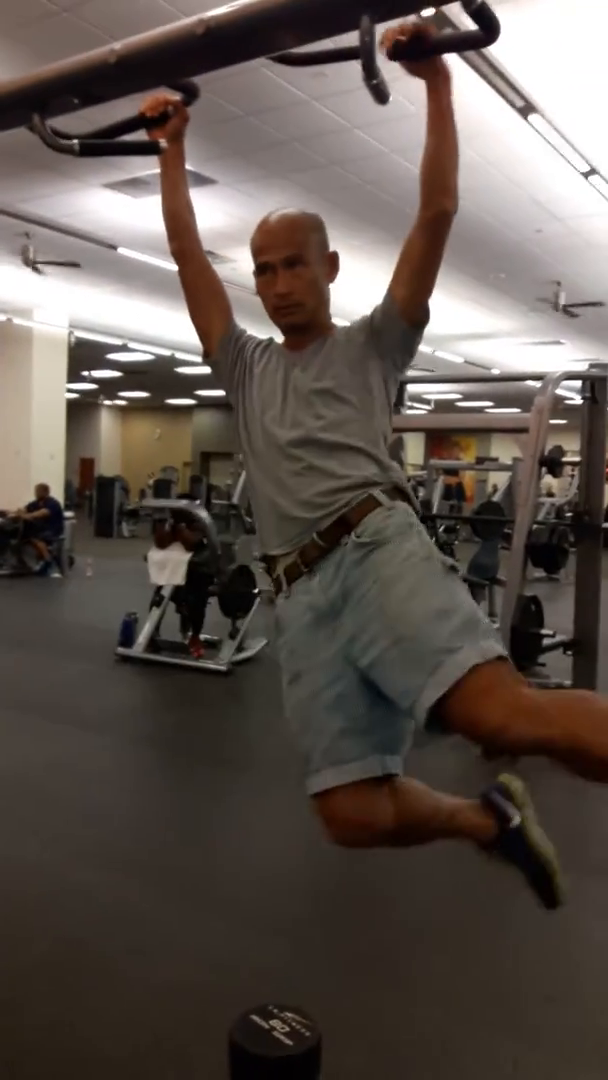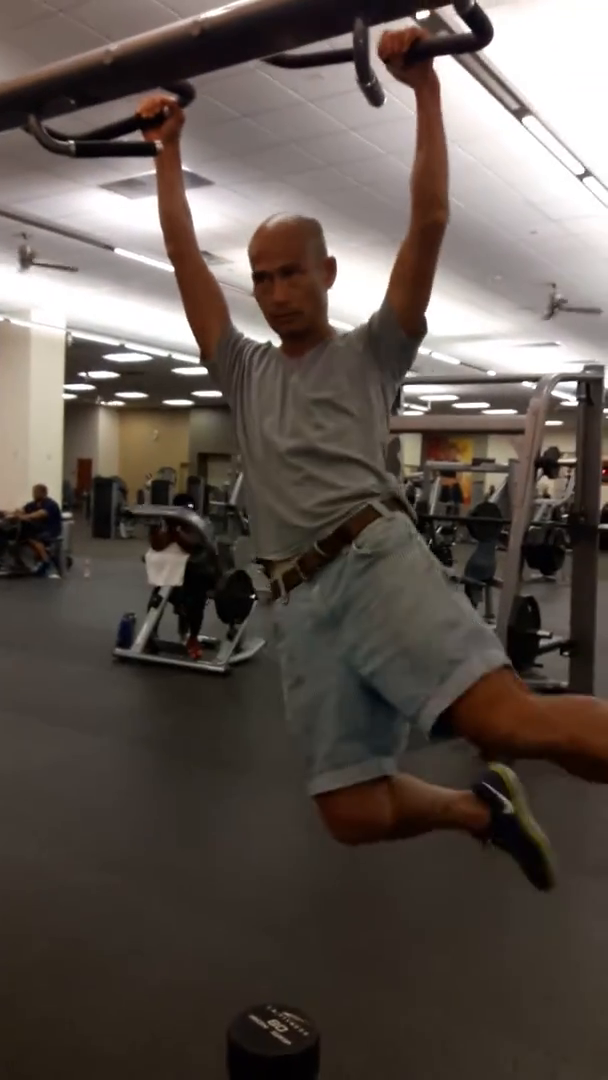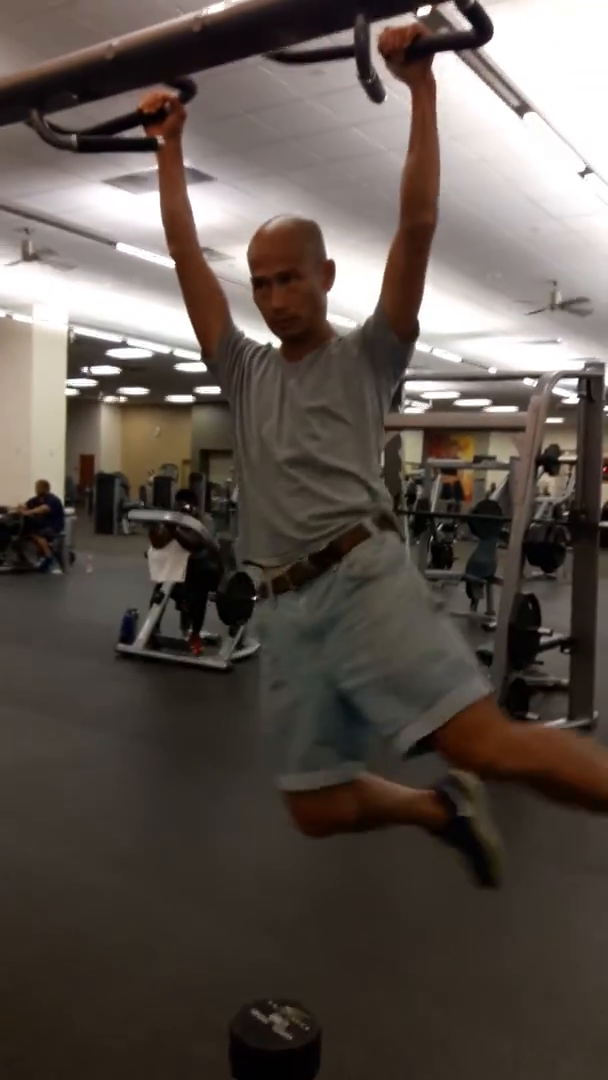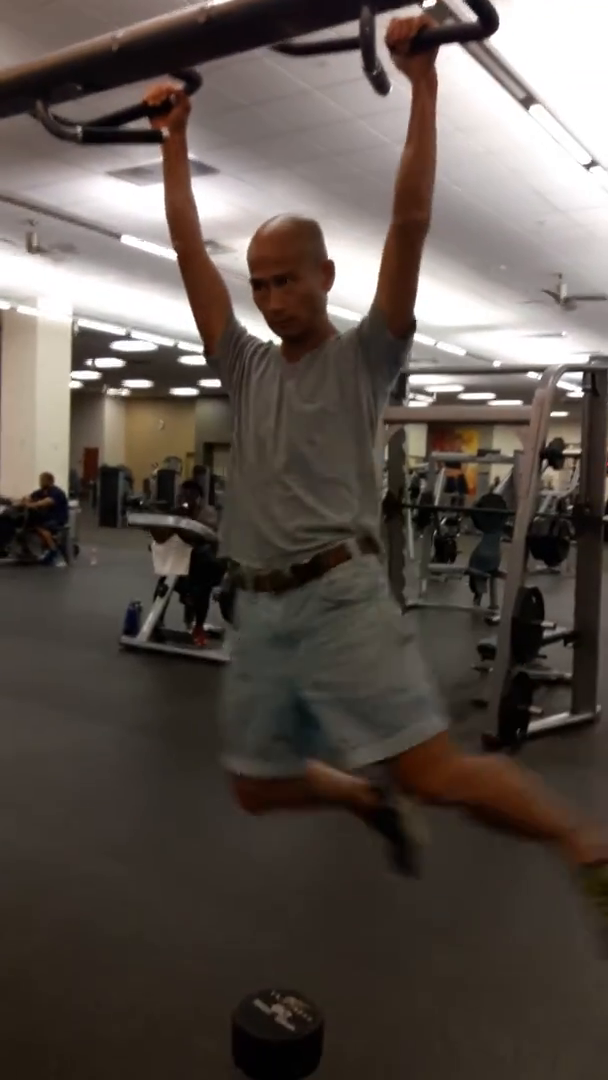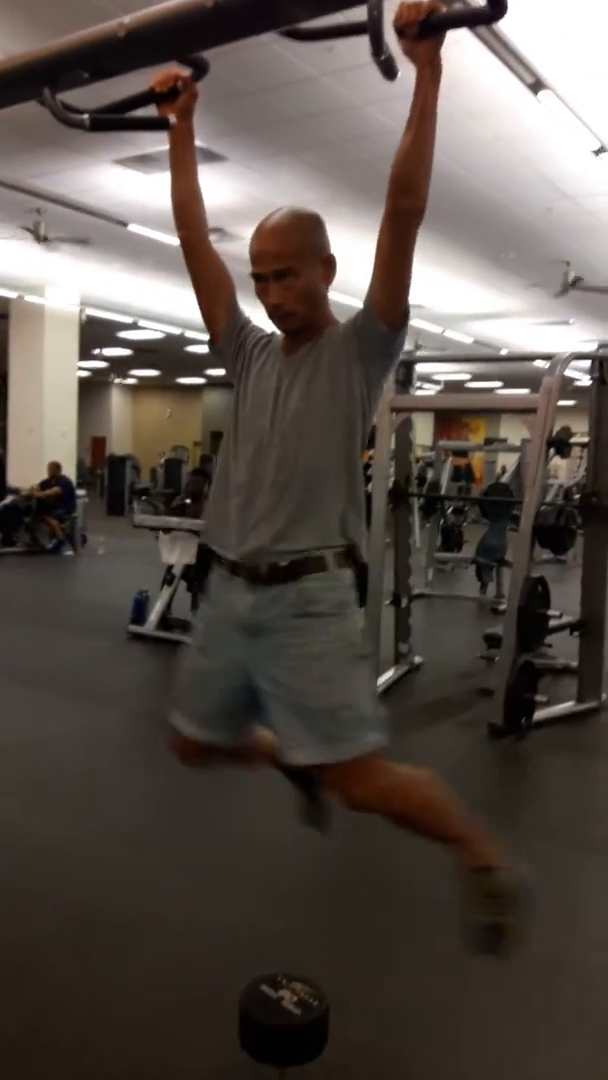
dt=0.1s
person 1, frame 1
left shoulder: (372, 346)
right shoulder: (246, 364)
left elbow: (436, 216)
right elbow: (188, 253)
left wrist: (434, 85)
right wrist: (171, 149)
left hip: (375, 551)
right hip: (302, 594)
left knee: (503, 709)
right knee: (353, 814)
right ankle: (489, 819)
person 1, frame 2
left shoulder: (371, 352)
right shoulder: (244, 368)
left elbow: (429, 223)
right elbow: (184, 254)
left wrist: (424, 90)
right wrist: (166, 149)
left hip: (375, 559)
right hip: (302, 601)
left knee: (508, 717)
right knee: (353, 814)
right ankle: (482, 807)
person 1, frame 3
left shoulder: (368, 356)
right shoulder: (245, 370)
left elbow: (418, 224)
right elbow: (185, 255)
left wrist: (420, 90)
right wrist: (170, 147)
left hip: (361, 577)
right hip: (288, 602)
left knee: (482, 733)
right knee: (320, 807)
right ankle: (443, 804)
person 1, frame 4
left shoulder: (365, 355)
right shoulder: (246, 365)
left elbow: (410, 222)
right elbow: (189, 250)
left wrist: (421, 85)
right wrist: (175, 140)
left hip: (339, 597)
right hip: (263, 608)
left knee: (433, 770)
right knee: (257, 788)
right ankle: (366, 796)
person 1, frame 5
left shoulder: (360, 345)
right shoulder: (245, 355)
left elbow: (400, 211)
right elbow: (195, 244)
right wrist: (181, 131)
left hip: (304, 598)
right hip: (232, 593)
left knee: (361, 774)
right knee: (194, 743)
left ankle: (488, 863)
right ankle: (297, 751)
